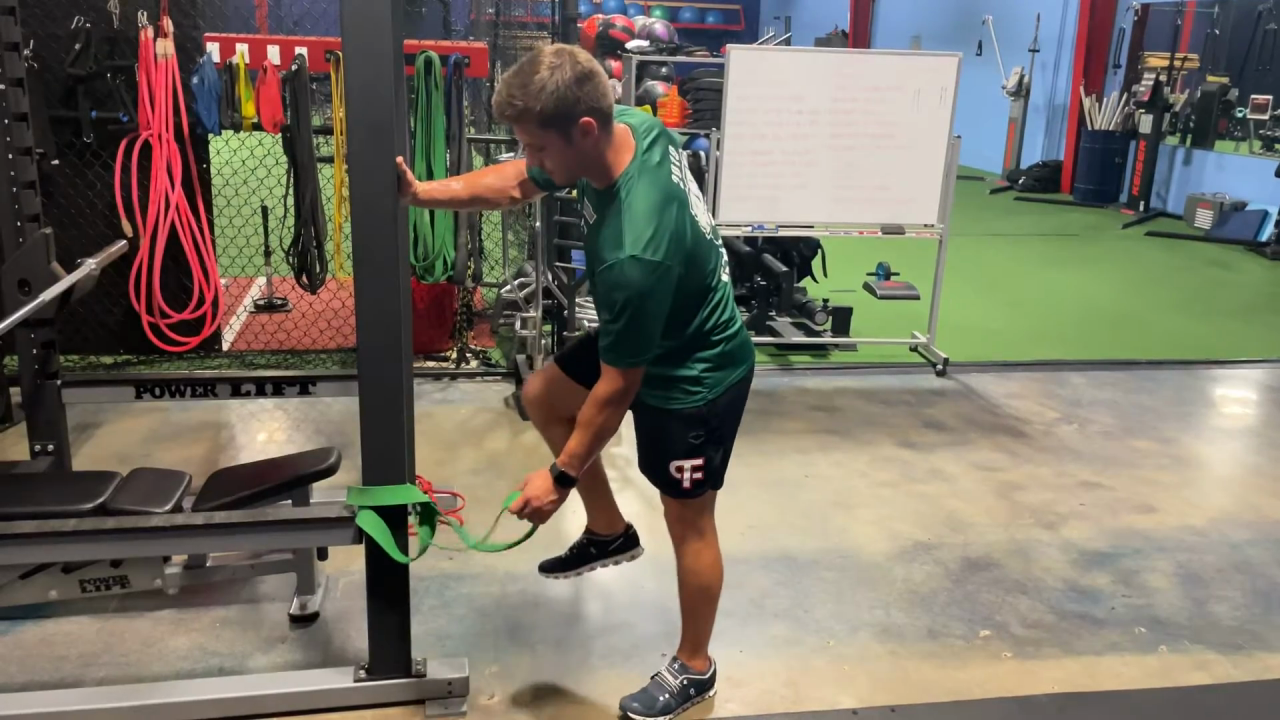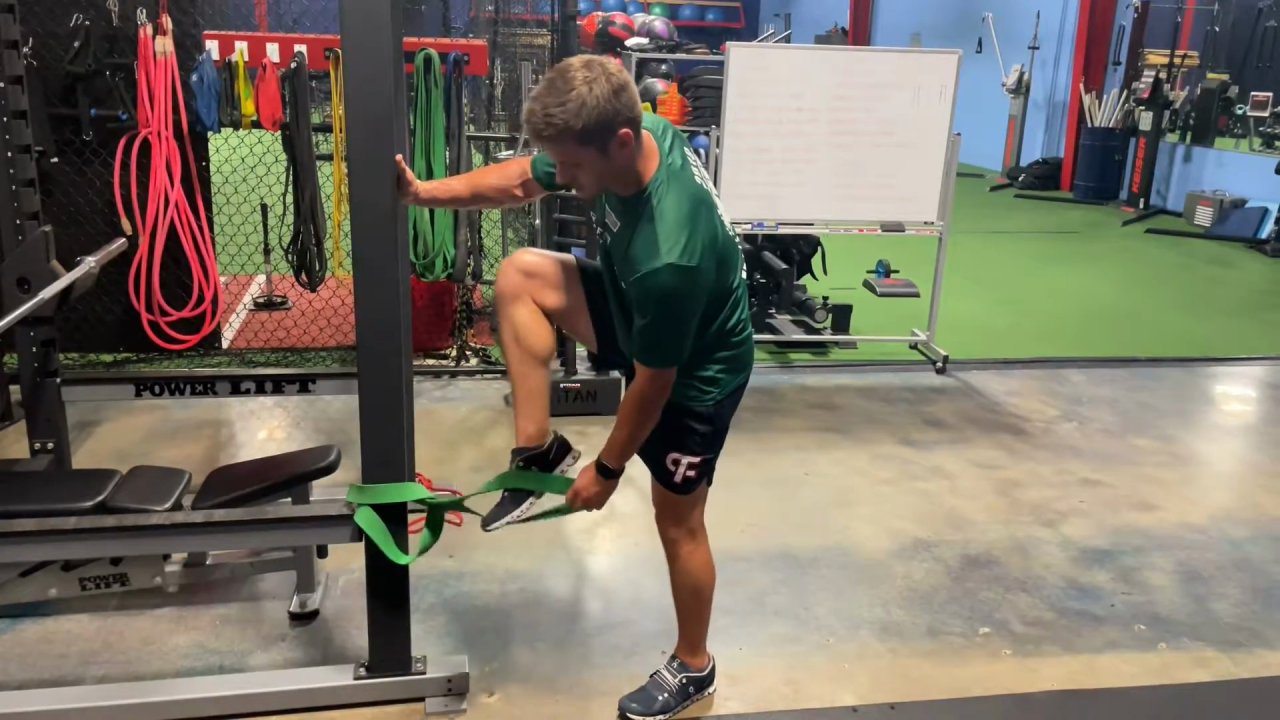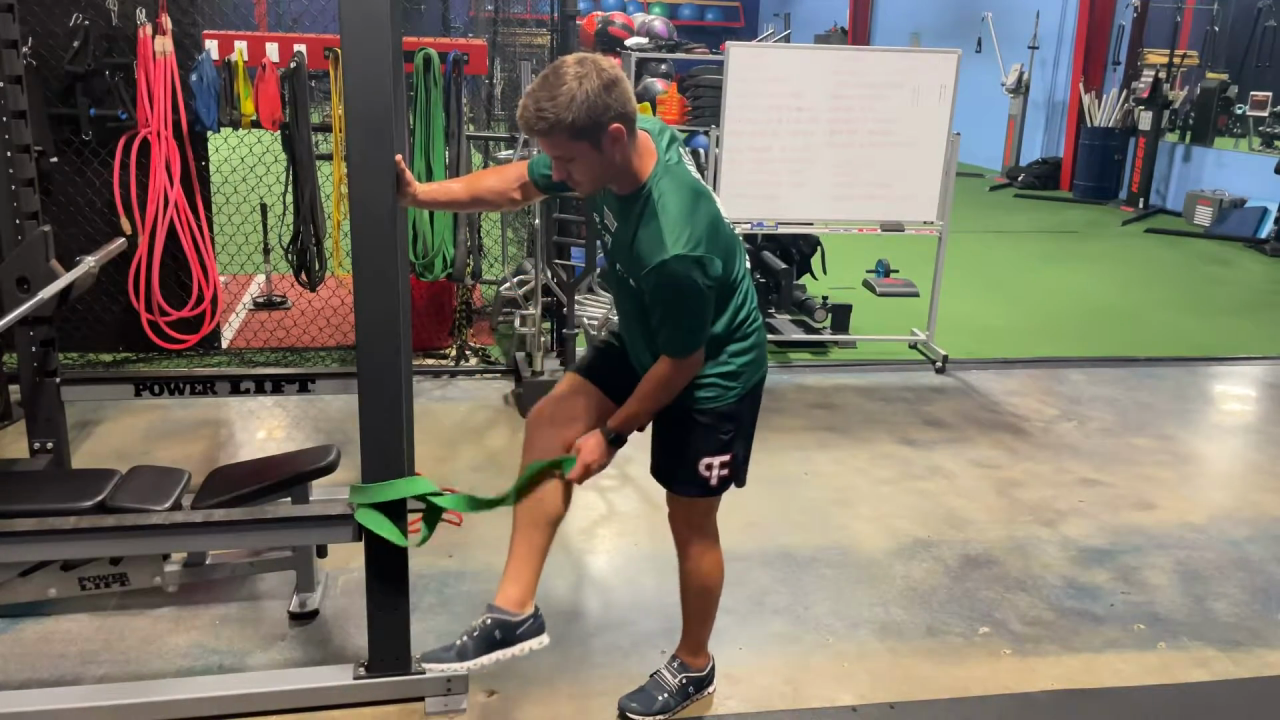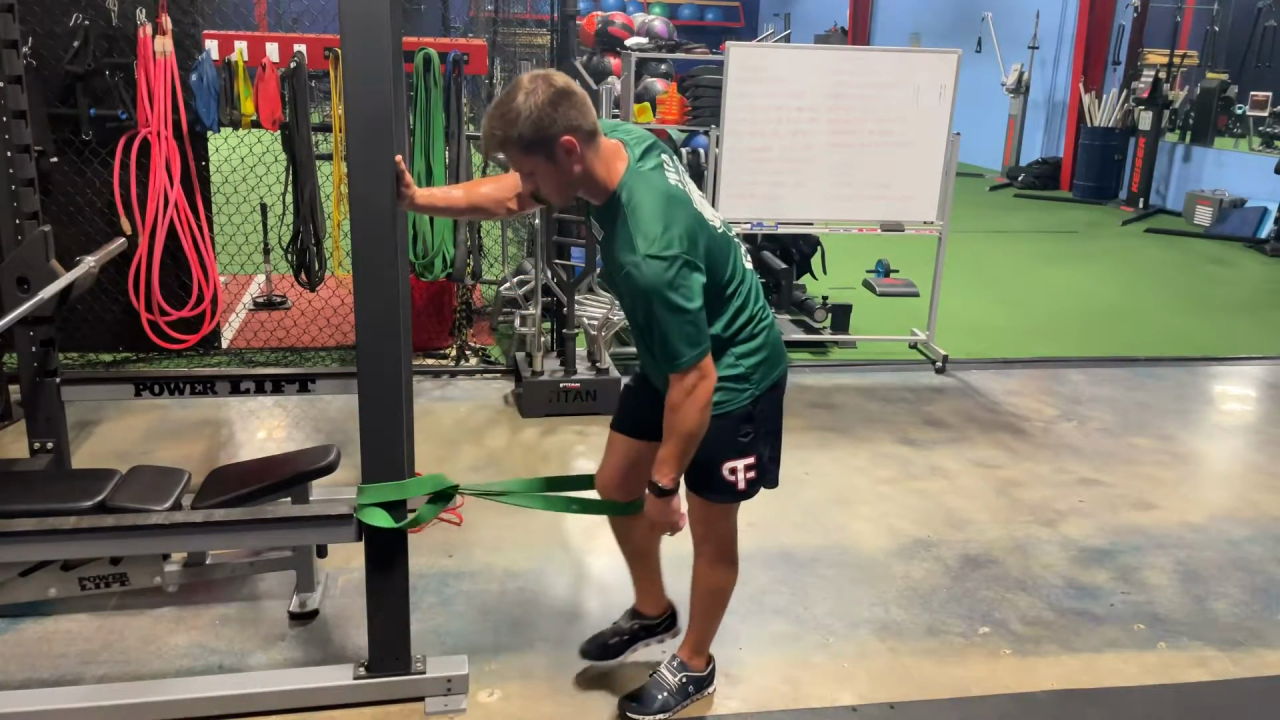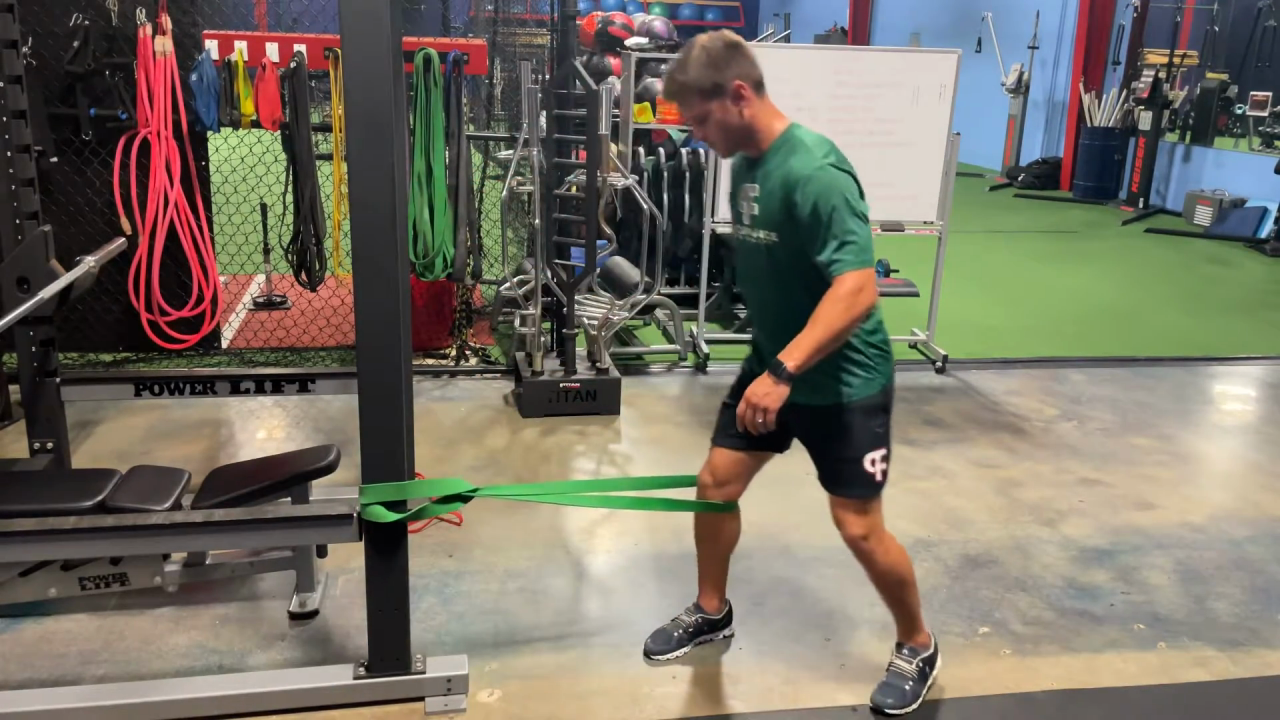
dt=1s
person 1, frame 1
left shoulder: (634, 252)
right shoulder: (629, 126)
left elbow: (618, 386)
right elbow: (516, 183)
left wrist: (560, 477)
right wrist: (422, 192)
left hip: (696, 374)
right hip: (650, 336)
left knee: (687, 520)
right knee: (541, 397)
right ankle: (609, 531)
person 1, frame 2
left shoulder: (669, 258)
right shoulder: (639, 132)
left elbow: (653, 383)
right elbow: (521, 180)
left wrist: (605, 471)
right wrist: (424, 191)
left hip: (698, 372)
right hip: (642, 317)
left knee: (676, 519)
right knee: (520, 274)
left ankle: (693, 665)
right ankle: (538, 449)
person 1, frame 3
left shoulder: (675, 246)
right shoulder: (621, 141)
left elbow: (681, 363)
right elbow: (517, 185)
left wrist: (611, 435)
right wrist: (422, 193)
left hip: (712, 372)
right hip: (644, 341)
left knee: (689, 521)
right knee: (546, 423)
left ankle: (693, 666)
right ankle: (515, 611)
person 1, frame 4
left shoulder: (650, 252)
right shoulder: (616, 139)
left elbow: (694, 382)
right elbow: (509, 197)
left wrist: (663, 485)
right wrist: (419, 198)
left hip: (730, 373)
right hip: (671, 357)
left knee: (708, 523)
right knee: (614, 483)
left ankle: (694, 663)
right ankle: (652, 611)
person 1, frame 5
left shoulder: (813, 174)
right shoulder: (743, 166)
left elbow: (858, 288)
left wrist: (784, 371)
left hip: (842, 381)
right hip: (773, 365)
left knee: (858, 529)
right knee: (715, 482)
left ankle: (917, 645)
right ankle: (711, 609)
